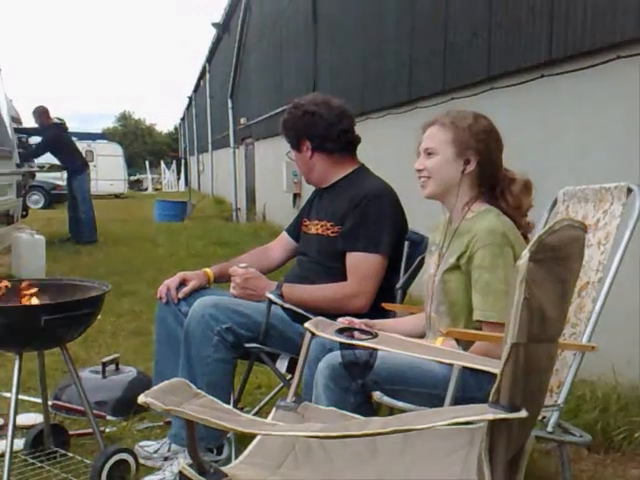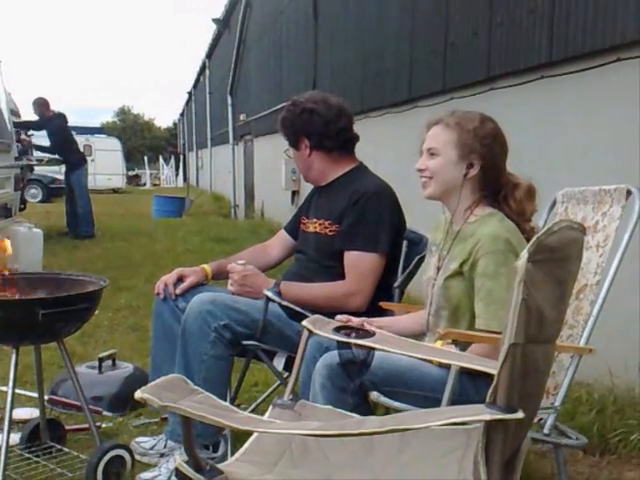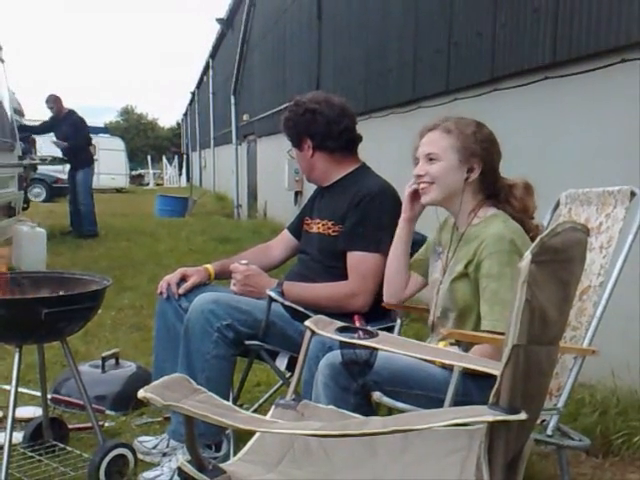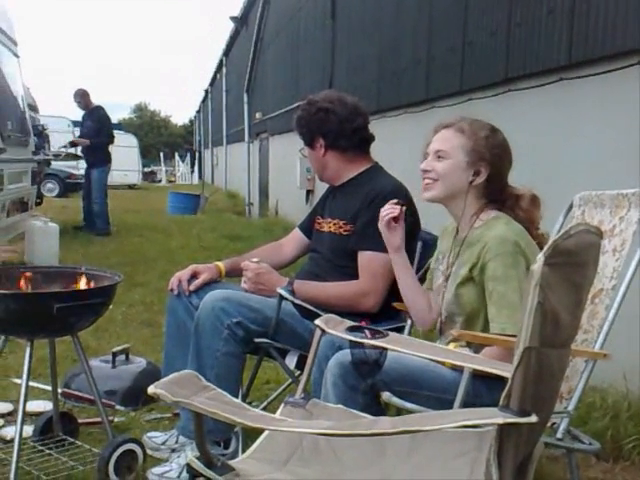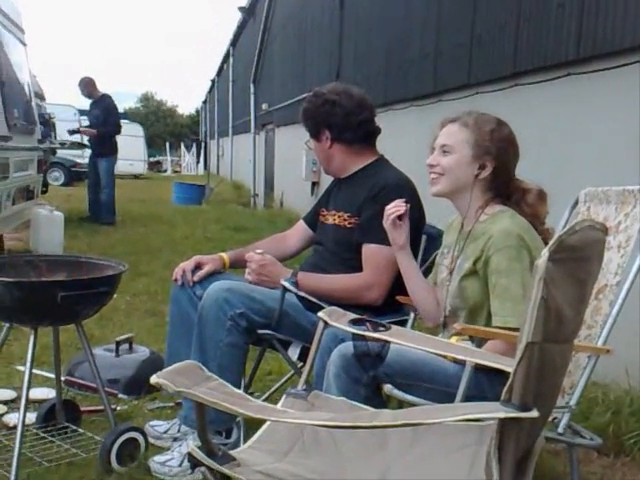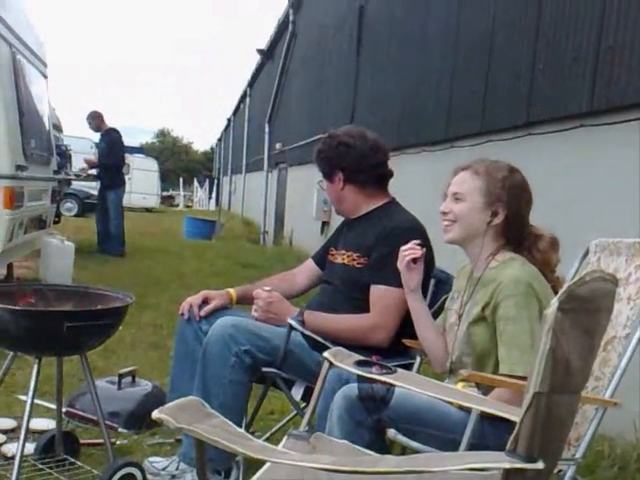
dt=0.5s
person 1, frame 1
left shoulder: (371, 197)
right shoulder: (322, 195)
left elbow: (358, 297)
right elbow: (274, 251)
left wrist: (272, 290)
right wrist: (209, 273)
right hip: (292, 309)
left knee: (210, 314)
right knee: (177, 300)
left ankle: (202, 448)
right ankle: (181, 428)
person 1, frame 2
left shoulder: (370, 196)
right shoulder: (321, 193)
left elbow: (356, 296)
right elbow: (272, 248)
left wrist: (270, 289)
right wrist: (207, 270)
right hip: (291, 306)
left knee: (207, 311)
right knee: (174, 295)
left ankle: (198, 444)
right ankle: (178, 424)
person 1, frame 3
left shoulder: (372, 196)
right shoulder: (324, 194)
left elbow: (359, 296)
right elbow: (275, 248)
left wrist: (273, 289)
right wrist: (210, 269)
right hip: (294, 306)
left knee: (211, 311)
right knee: (177, 296)
left ankle: (201, 444)
right ankle: (179, 424)
person 1, frame 4
left shoulder: (383, 195)
right shoulder: (336, 193)
left elbow: (369, 296)
right elbow: (286, 247)
left wrist: (284, 287)
right wrist: (220, 267)
right hip: (304, 305)
left knee: (221, 308)
right knee: (190, 293)
left ankle: (210, 441)
right ankle: (189, 422)
person 1, frame 5
left shoulder: (389, 188)
right shoulder: (342, 185)
left elbow: (373, 288)
right elbow: (291, 239)
left wrist: (287, 279)
right wrist: (224, 258)
left hip: (346, 316)
right hip: (307, 296)
left knee: (225, 298)
right knee: (193, 283)
left ankle: (211, 432)
right ankle: (188, 411)
person 1, frame 6
left shoulder: (399, 231)
right shoulder: (351, 226)
left elbow: (379, 329)
right elbow: (298, 277)
left wrist: (294, 317)
right wrist: (231, 294)
right hip: (313, 336)
left knee: (230, 335)
right knee: (198, 318)
right ankle: (192, 448)
person 2, frame 1
left shoulder: (489, 232)
right shoulder: (447, 227)
left elbow: (494, 346)
left wrist: (417, 354)
right wrist: (373, 326)
left hip: (480, 376)
right hip: (444, 360)
left knee: (339, 367)
right knee: (324, 347)
person 2, frame 2
left shoulder: (493, 238)
right shoulder: (446, 228)
left elbow: (492, 351)
left wrist: (421, 355)
right wrist: (372, 324)
left hip: (477, 380)
right hip: (441, 361)
left knee: (336, 367)
right knee: (322, 344)
person 2, frame 3
left shoulder: (497, 238)
right shoulder: (448, 229)
left elbow: (497, 352)
right elbow: (393, 294)
left wrist: (418, 356)
right wrist: (407, 221)
left hip: (481, 381)
right hip: (444, 362)
left knee: (339, 367)
right knee: (326, 345)
person 2, frame 4
left shoulder: (501, 239)
right shoulder: (452, 233)
left elbow: (506, 353)
right elbow: (426, 318)
left wrist: (430, 361)
right wrist: (396, 249)
left hip: (492, 383)
right hip: (455, 363)
left knee: (348, 366)
person 2, frame 5
left shoulder: (505, 234)
right shoulder: (457, 227)
left elbow: (509, 347)
right elbow: (434, 315)
left wrist: (439, 359)
right wrist: (400, 248)
left hip: (494, 377)
right hip: (457, 357)
left knee: (350, 358)
right knee: (338, 337)
person 2, frame 6
left shoulder: (514, 282)
right shoulder: (468, 273)
left elbow: (516, 395)
right elbow: (442, 360)
left wrist: (454, 407)
right wrist: (412, 291)
left hip: (498, 425)
right hip: (464, 404)
left knee: (355, 400)
right knee: (342, 379)
person 3, frame 1
left shoulder: (53, 134)
right shoulder: (51, 128)
left elbow: (35, 152)
left hip: (79, 170)
right hip: (73, 170)
left knee: (84, 205)
right knee: (73, 204)
left ankle: (90, 237)
right ankle: (76, 235)
person 3, frame 2
left shoulder: (57, 125)
right shoulder: (49, 121)
left elbow: (54, 150)
right elbow: (32, 125)
left wrist: (32, 145)
right wrist: (12, 125)
left hip: (77, 164)
right hip: (70, 164)
left knee: (81, 199)
right knee: (70, 199)
left ankle: (87, 231)
right ankle: (74, 229)
person 3, frame 3
left shoulder: (76, 120)
right shoulder: (55, 120)
left elbow: (87, 142)
right elbow: (39, 129)
left wrist: (67, 145)
right wrist: (20, 127)
left hip: (84, 164)
right hip: (73, 164)
left knee: (84, 199)
right knee: (73, 199)
left ankle: (91, 230)
right ankle: (76, 228)
person 3, frame 4
left shoulder: (101, 116)
right shoulder: (85, 116)
left elbow: (109, 139)
left wrist: (88, 143)
right wrist: (71, 144)
left hip: (101, 163)
right hip: (90, 162)
left knee: (98, 197)
right knee: (87, 195)
left ankle: (103, 228)
right ankle: (89, 224)
person 3, frame 5
left shoulder: (108, 104)
right shoulder: (93, 105)
left elbow: (116, 129)
left wrist: (95, 132)
right wrist: (81, 130)
left hip: (107, 153)
right hip: (95, 152)
left knee: (106, 186)
right knee: (92, 185)
left ankle: (108, 217)
right ankle: (94, 214)
person 3, frame 6
left shoulder: (114, 137)
right shoulder: (103, 137)
left elbow: (118, 162)
left wrist: (97, 162)
right wrist: (93, 165)
left hip: (115, 184)
right hip: (105, 184)
left knee: (115, 217)
right knee: (101, 216)
left ankle: (117, 248)
right ankle: (104, 246)
